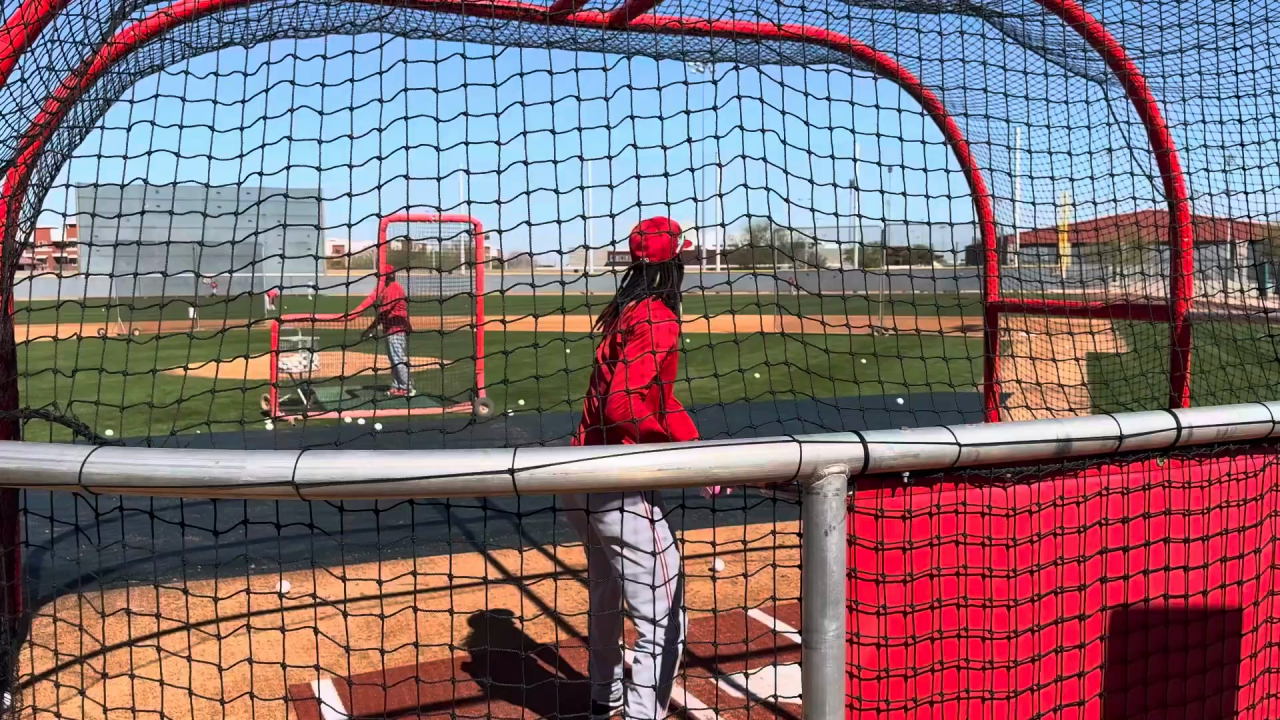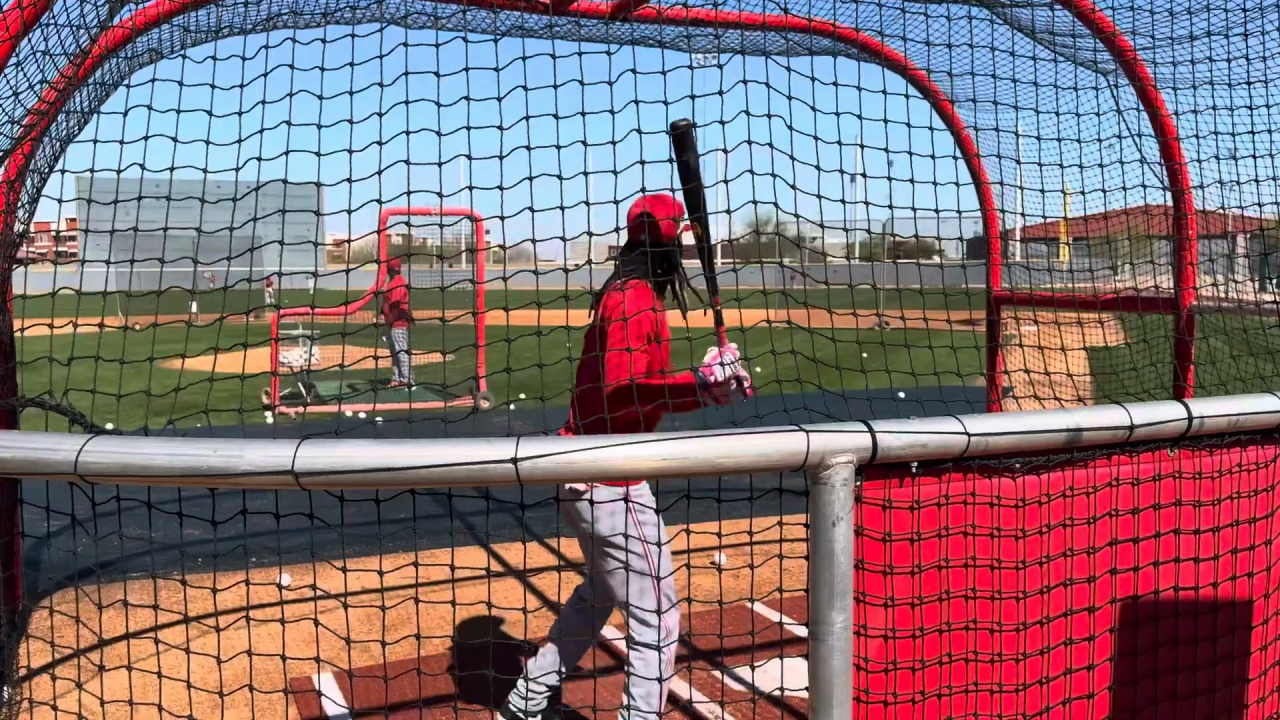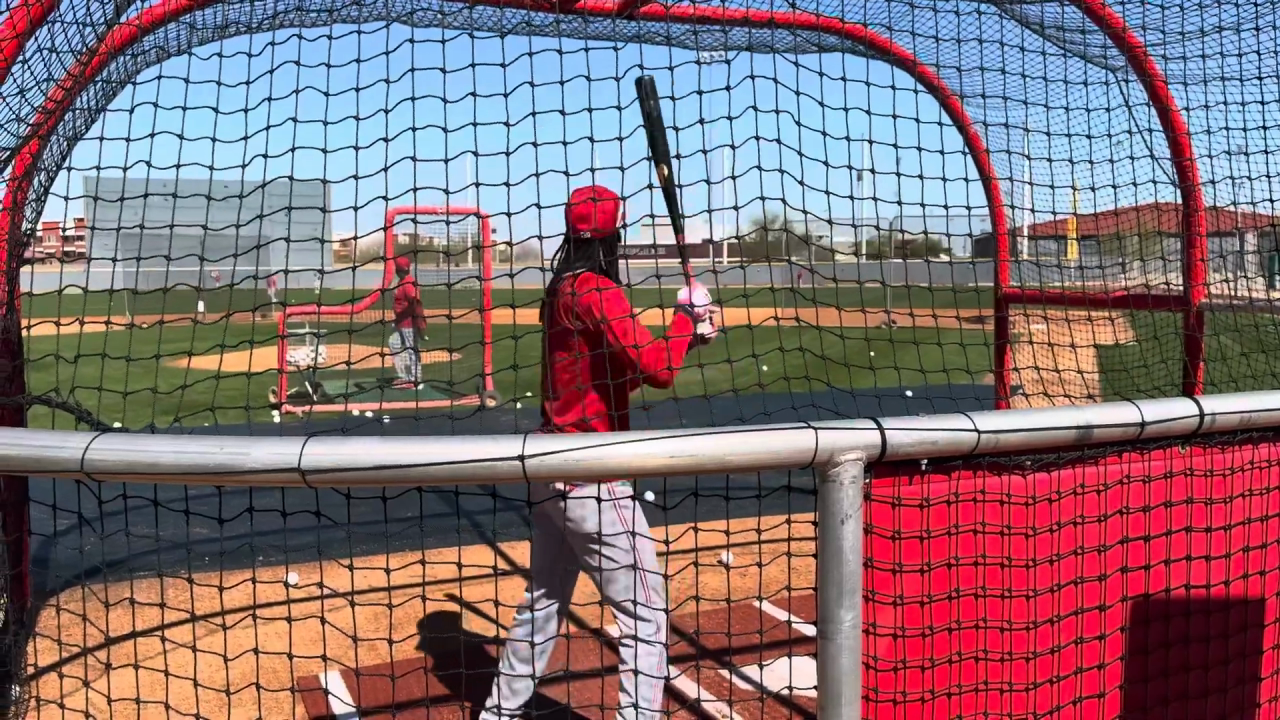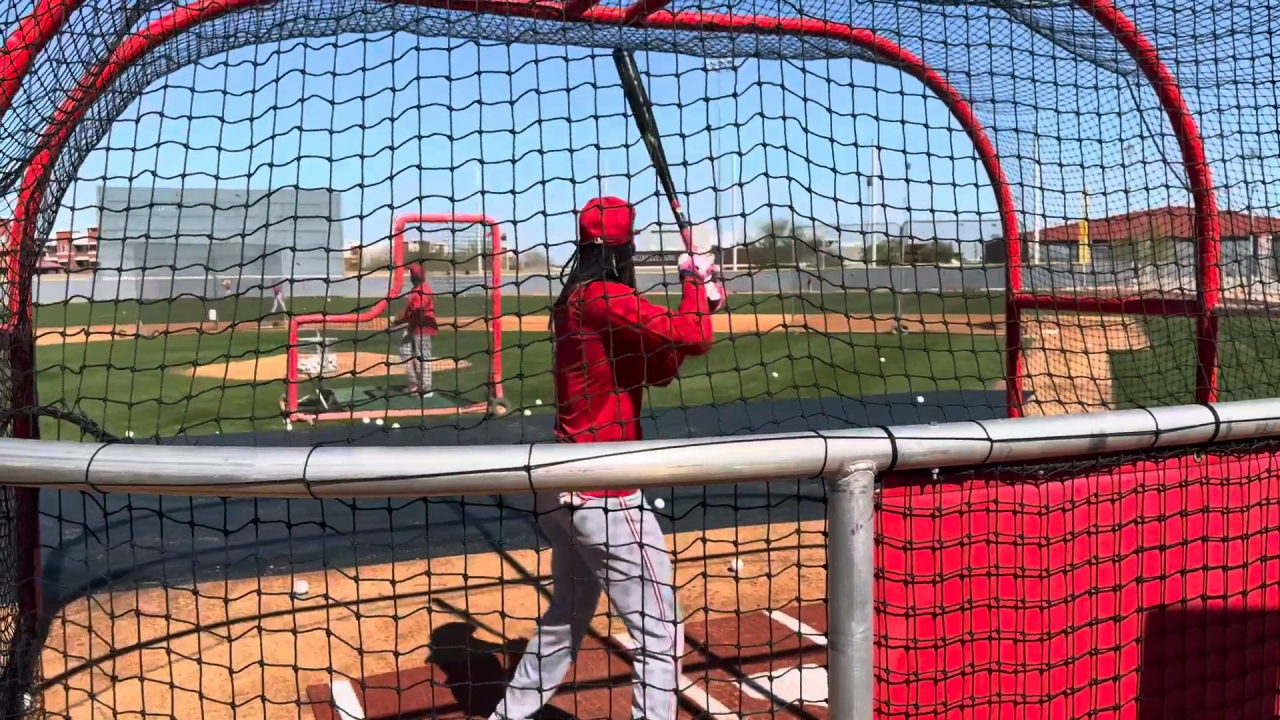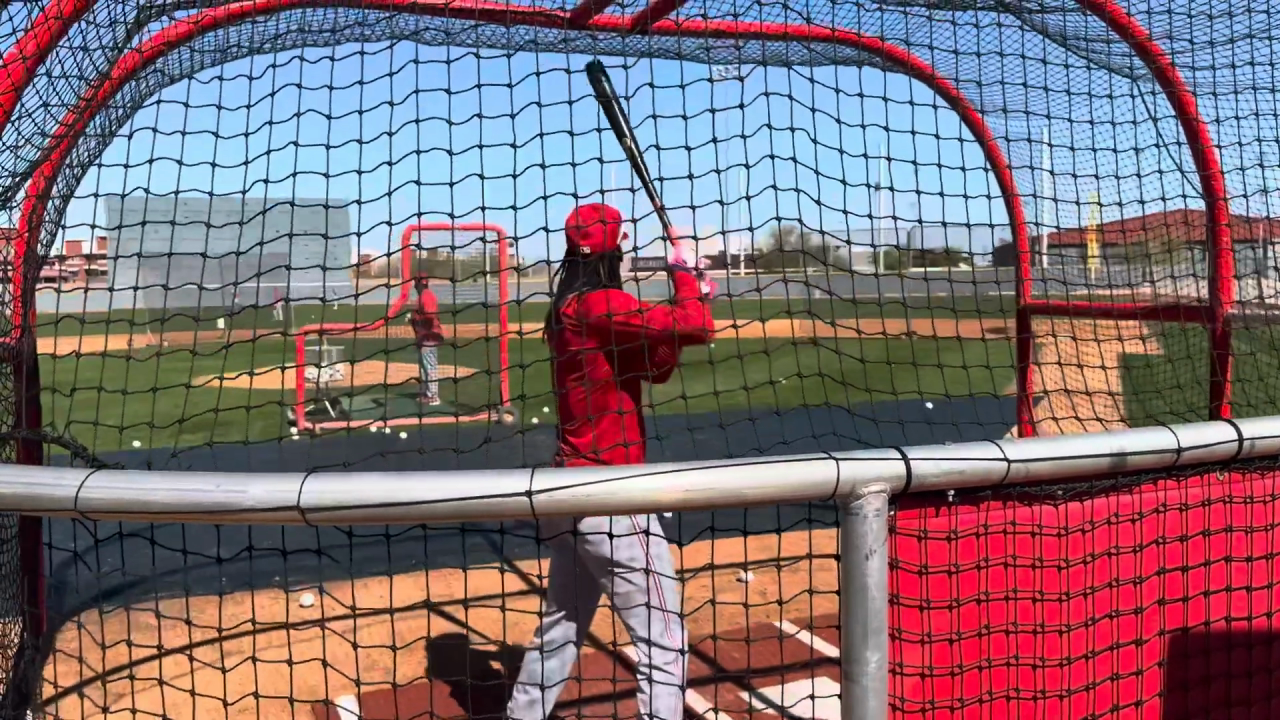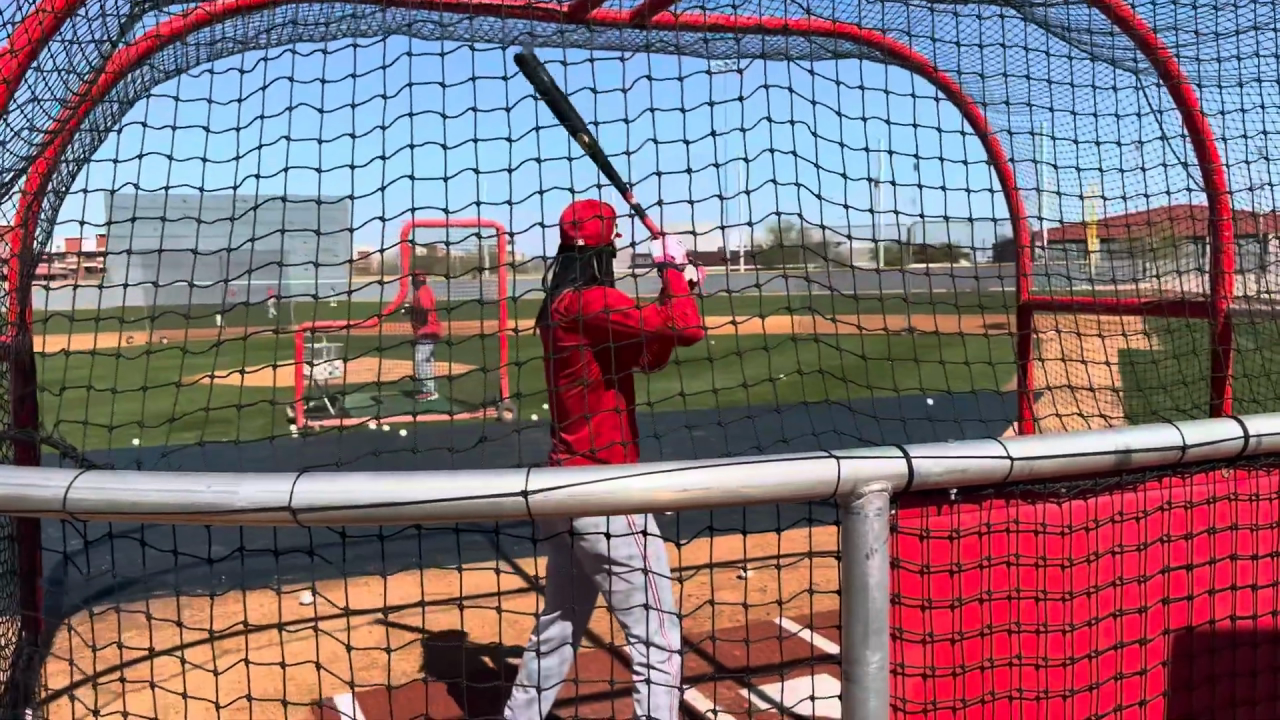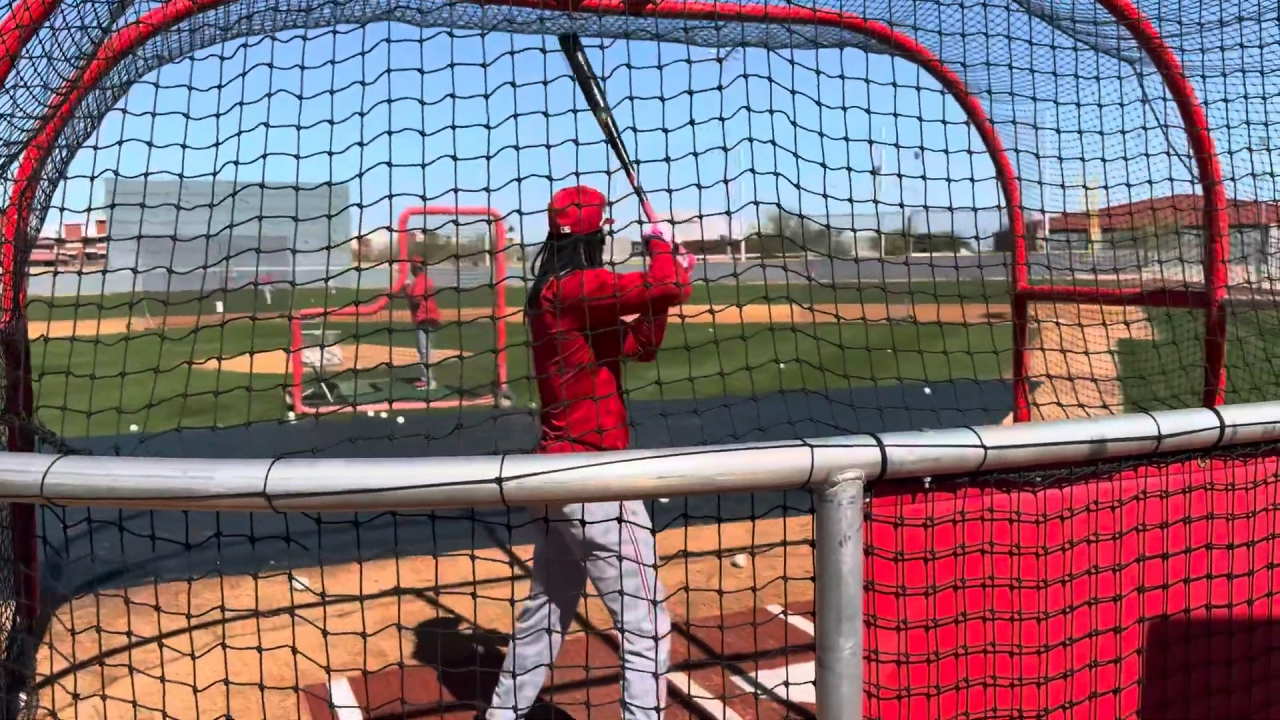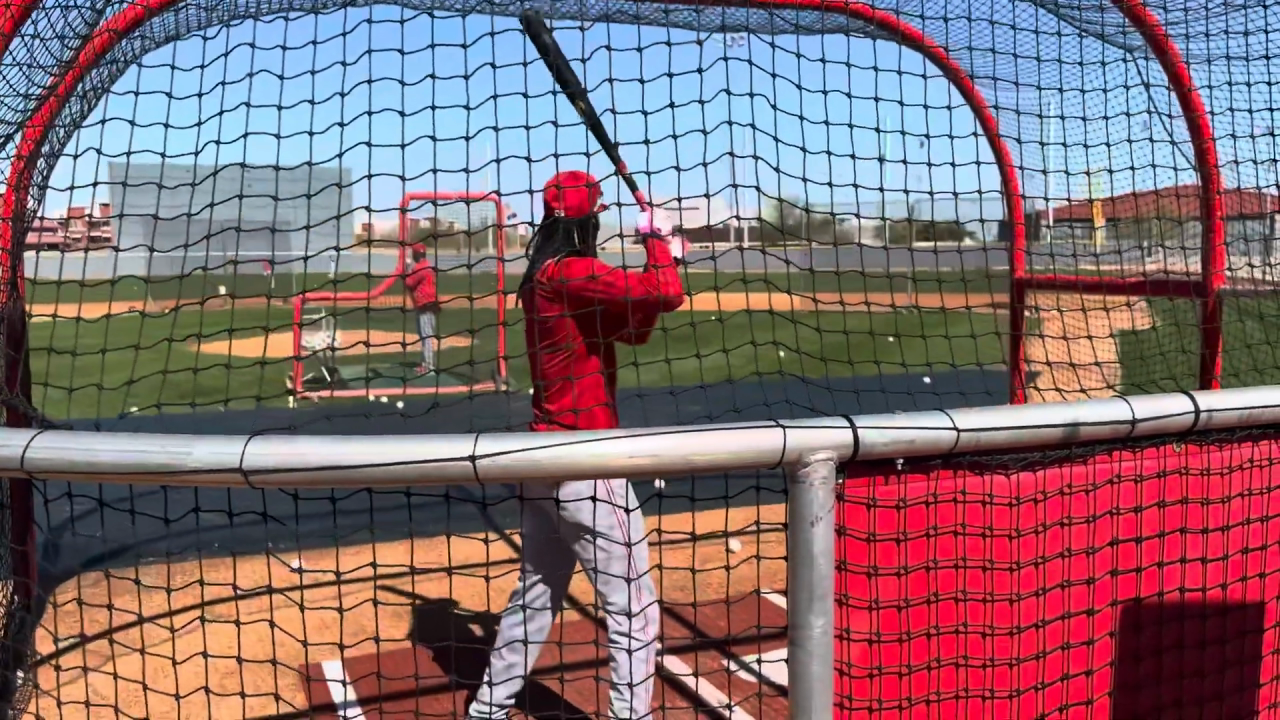
dt=0.5s
person 1, frame 1
left shoulder: (620, 314)
right shoulder: (655, 318)
right elbow: (623, 408)
left wrist: (695, 443)
right hip: (621, 490)
left knee: (608, 595)
right knee: (663, 625)
person 1, frame 2
left shoulder: (636, 297)
right shoulder: (636, 299)
left elbow: (651, 395)
right elbow: (618, 396)
left wrist: (707, 391)
right wrist: (696, 381)
right hip: (609, 481)
left knee: (598, 593)
right knee: (657, 621)
person 1, frame 3
left shoulder: (561, 291)
right shoulder: (594, 291)
left elbow: (624, 372)
right elbow: (659, 369)
left wrist: (687, 331)
right wrist: (687, 312)
right hip: (590, 480)
left knee: (542, 602)
right knee: (646, 616)
person 1, frame 4
left shoulder: (575, 300)
right shoulder: (606, 297)
left elbow: (658, 371)
right elbow: (694, 339)
left wrist: (696, 303)
right wrist: (693, 278)
left hip: (564, 486)
right hip: (602, 492)
left knee: (567, 615)
right knee: (659, 631)
person 1, frame 5
left shoulder: (568, 310)
right shoulder: (600, 305)
left elbow: (656, 366)
right elbow: (697, 328)
left wrist: (683, 294)
right wrist: (683, 272)
left knee: (561, 628)
right knee: (663, 640)
person 1, frame 6
left shoulder: (562, 305)
right shoulder: (591, 301)
left elbow: (650, 354)
right elbow: (688, 329)
left wrist: (673, 286)
right wrist: (671, 267)
left knee: (558, 628)
right knee: (660, 638)
person 1, frame 7
left shoulder: (551, 293)
right shoulder: (579, 286)
left elbow: (641, 345)
right elbow: (673, 289)
left wrist: (663, 272)
right wrist: (658, 244)
left knee: (545, 613)
right knee: (647, 628)
person 1, frame 8
left shoulder: (546, 277)
right shoulder: (572, 272)
left elbow: (634, 328)
right elbow: (668, 295)
left wrist: (658, 259)
right wrist: (655, 238)
left knee: (535, 595)
right knee: (634, 609)
